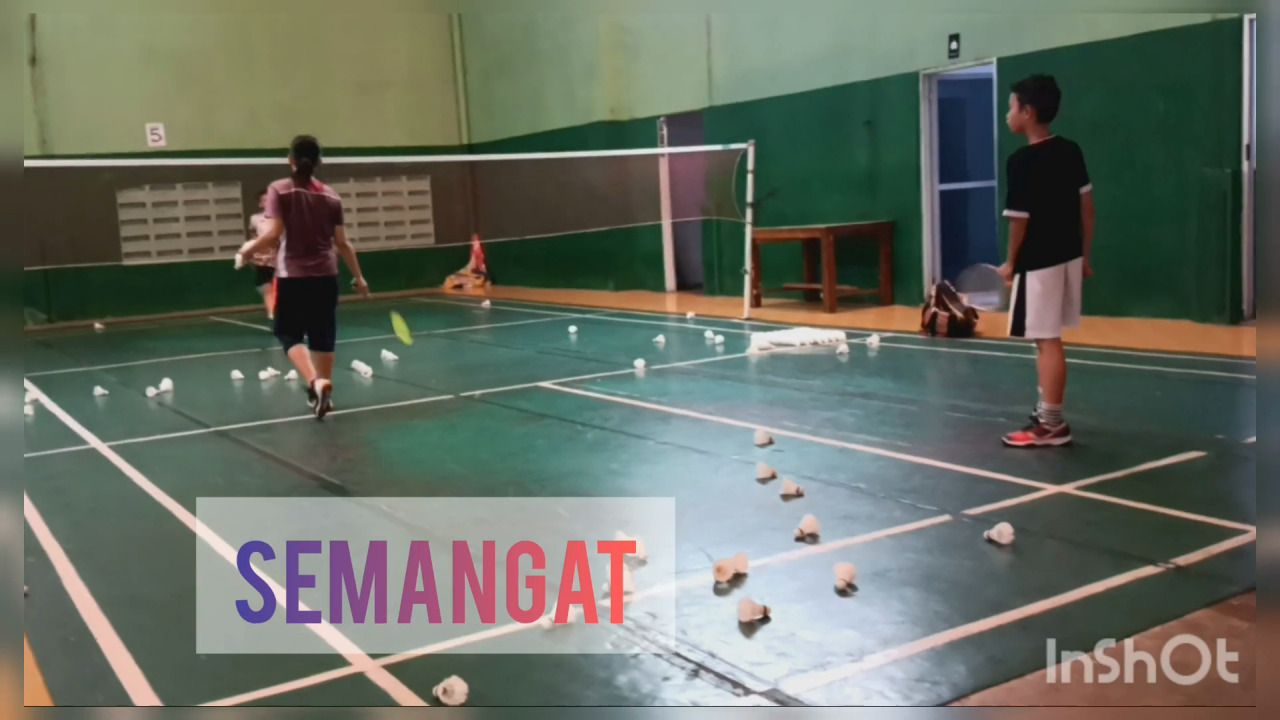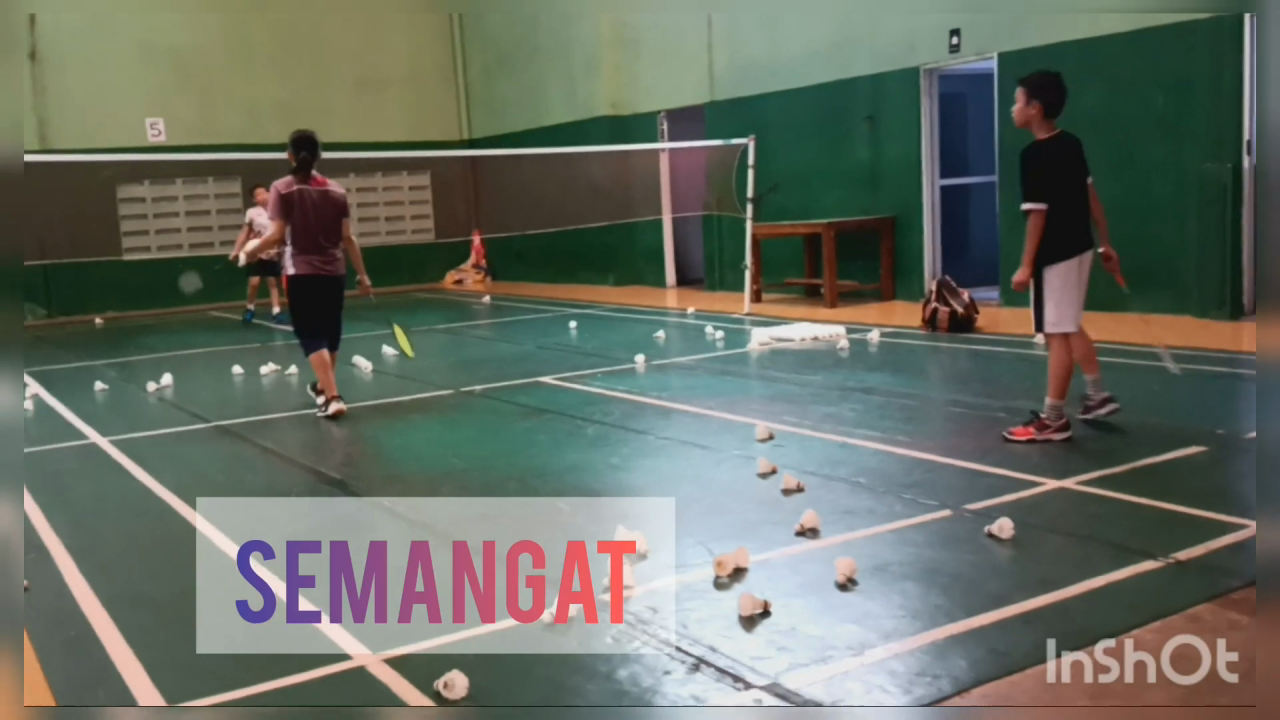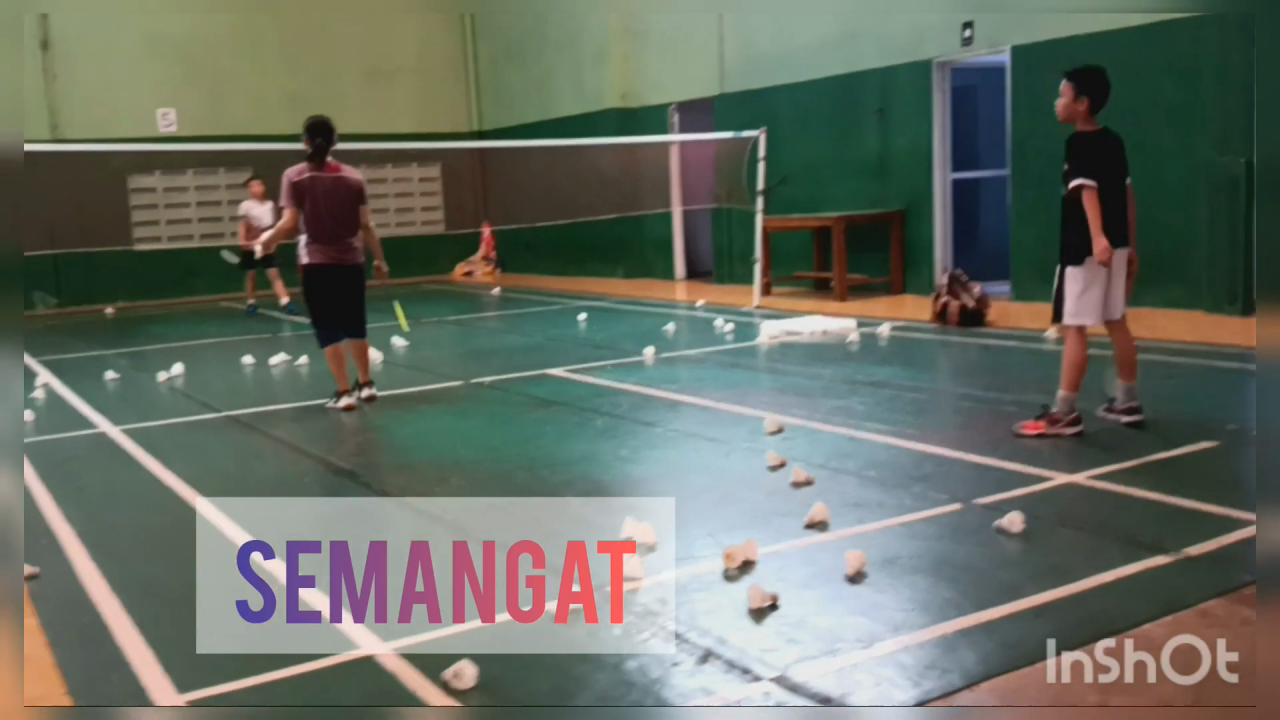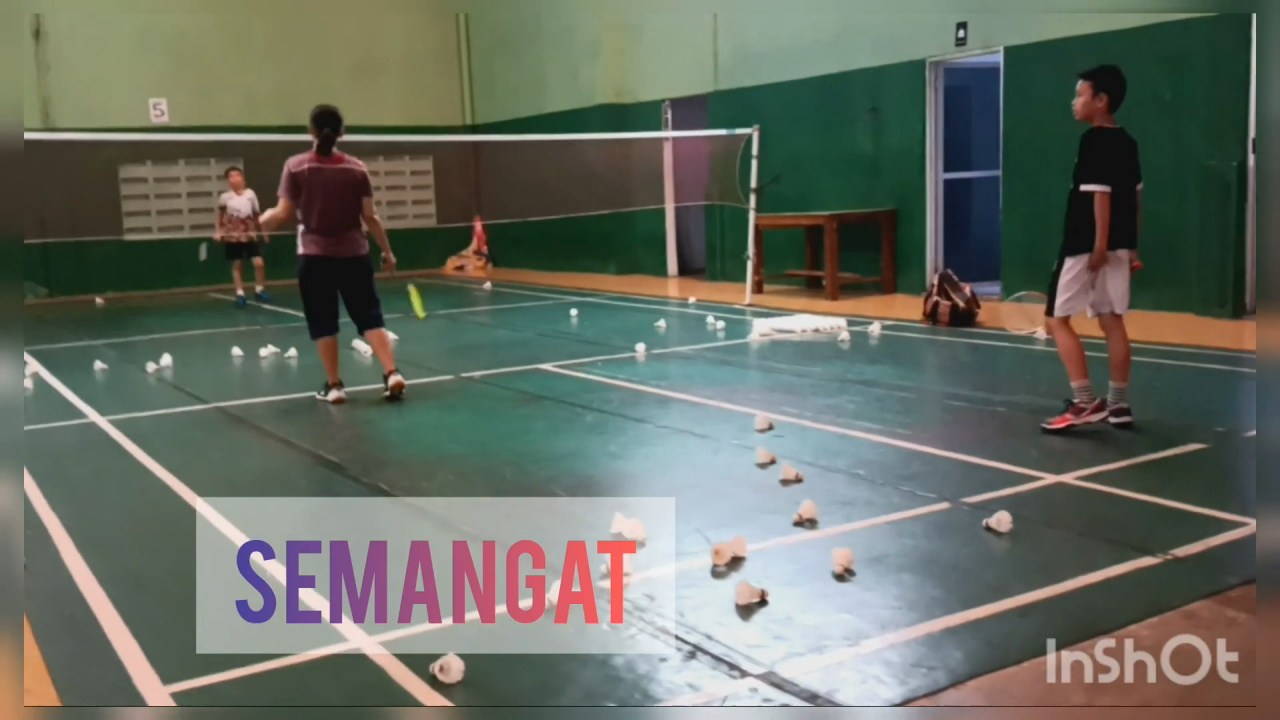
dt=0.3s
person 1, frame 1
left shoulder: (1021, 161)
right shoulder: (1070, 151)
left elbow: (1019, 220)
right elbow: (1087, 206)
left wrist: (1010, 263)
right wrist: (1085, 255)
left hip: (1040, 260)
right hip: (1068, 255)
left knee: (1046, 339)
right knee: (1049, 336)
left ankle: (1051, 425)
right ankle: (1048, 409)
person 1, frame 2
left shoulder: (1033, 155)
right shoulder: (1071, 144)
left elbow: (1037, 214)
right elbow: (1091, 196)
left wrist: (1026, 264)
right wrist: (1105, 243)
left hip: (1056, 253)
right hip: (1079, 247)
left knee: (1057, 334)
right knee: (1070, 327)
left ankle: (1053, 419)
right ankle: (1098, 395)
person 1, frame 3
left shoulder: (1078, 143)
right shoulder: (1112, 141)
left elbow: (1087, 191)
right elbow: (1127, 193)
left wrist: (1097, 237)
right wrist: (1128, 244)
left hip: (1085, 250)
right hip: (1116, 245)
left knee: (1073, 328)
right knee: (1115, 322)
left ankle: (1063, 414)
right ankle: (1128, 402)
person 1, frame 4
left shoulder: (1093, 139)
right shoulder: (1127, 142)
left elbow: (1100, 195)
right elbow: (1135, 197)
left wrist: (1100, 244)
right wrist: (1130, 247)
left hip: (1085, 247)
right hip: (1119, 246)
left knee: (1057, 320)
right knee: (1111, 322)
left ankle: (1085, 402)
right ankle: (1118, 403)
person 2, frame 1
left shoulder: (279, 189)
right shoulder: (330, 196)
left elbow: (273, 234)
right elbow: (341, 242)
left wrist: (249, 249)
right wrist: (358, 276)
left hip: (292, 275)
right hip: (325, 275)
left knee: (290, 334)
right knee: (323, 335)
left ankle: (316, 383)
right ankle: (320, 391)
person 2, frame 2
left shoulder: (282, 189)
right shoulder: (336, 190)
left elbow: (277, 235)
right elbow: (348, 238)
left wrist: (253, 250)
right wrist: (362, 274)
left hip: (301, 273)
right hip: (333, 272)
left knee: (312, 336)
right knee: (330, 334)
left ankle: (333, 398)
right ankle: (323, 388)
person 2, frame 3
left shoulder: (294, 176)
right shoulder: (352, 176)
left elbow: (289, 224)
right elbow: (365, 225)
left wrist: (267, 239)
right wrist: (379, 259)
left hip: (317, 263)
right hip: (351, 261)
left knee: (328, 328)
right knee: (355, 323)
left ankle: (344, 392)
right ankle: (365, 383)
person 2, frame 4
left shoulder: (296, 166)
right shoulder: (356, 168)
left elbow: (284, 213)
right elbow: (370, 217)
left wrist: (265, 218)
right wrist: (387, 251)
left hip: (315, 255)
right hip: (354, 254)
left knee: (323, 322)
right knee: (369, 315)
left ankle: (333, 386)
right ankle: (392, 373)
